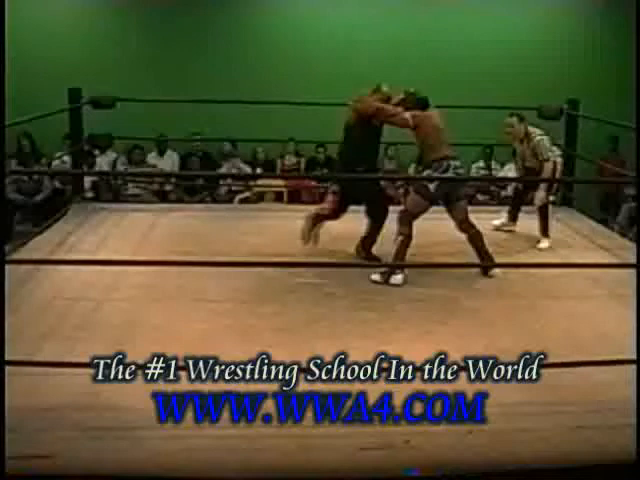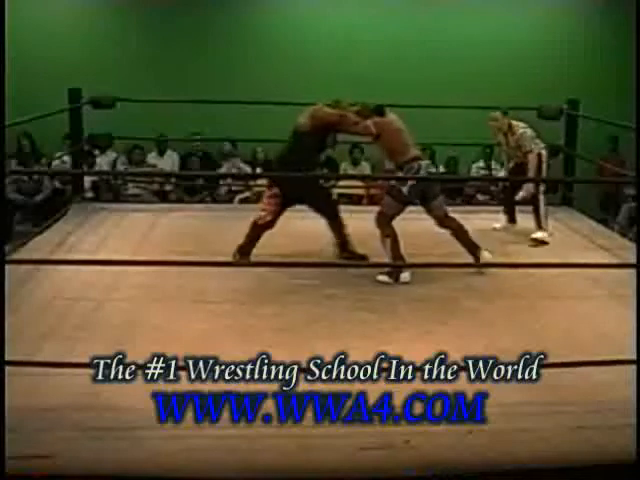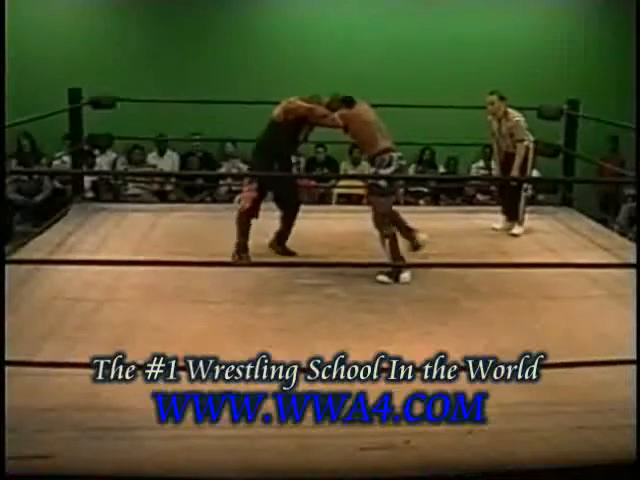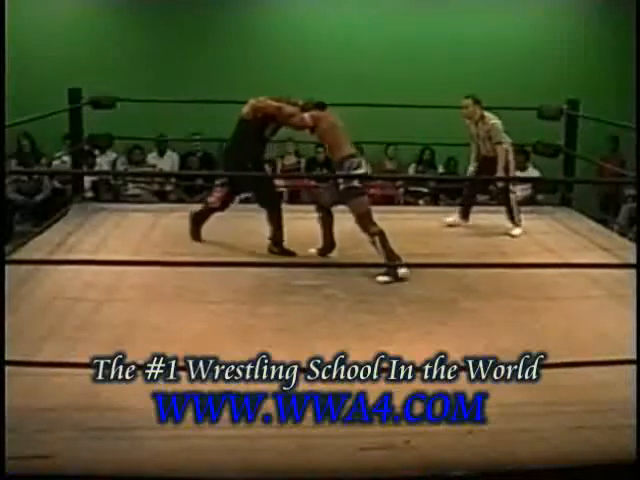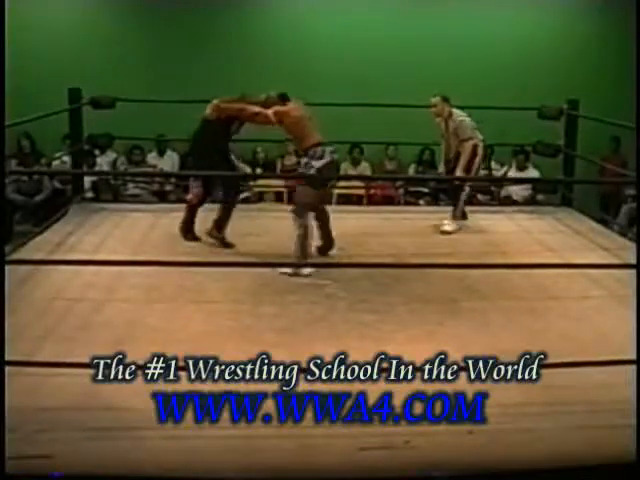
dt=0.4s
person 1, frame 1
left shoulder: (417, 116)
right shoulder: (432, 112)
left elbow: (386, 116)
left wrist: (373, 107)
left hip: (438, 171)
right hip: (455, 170)
left knee: (406, 218)
right knee: (464, 222)
left ankle: (396, 271)
right ankle: (488, 264)
person 1, frame 2
left shoulder: (377, 123)
right shoulder: (388, 115)
left hip: (410, 173)
right hip: (424, 168)
left knee: (383, 220)
right knee: (444, 218)
left ankle: (400, 270)
right ankle: (479, 253)
person 1, frame 3
left shoulder: (346, 115)
right shoulder: (362, 106)
left hip: (383, 164)
right hip: (393, 159)
left knee: (381, 219)
right knee: (379, 206)
left ankle: (400, 270)
right ankle: (413, 235)
person 1, frame 4
left shoulder: (316, 116)
right shoulder: (327, 116)
left hip: (350, 169)
right hip: (347, 168)
left knee: (365, 222)
right knee: (322, 202)
left ankle: (396, 265)
right ankle: (327, 247)
person 1, frame 5
left shoulder: (283, 111)
right shoulder: (294, 104)
left elbow: (257, 115)
left hip: (316, 158)
right hip: (324, 156)
left knee: (300, 210)
right knee: (317, 205)
left ankle: (302, 262)
right ankle: (327, 244)
person 2, frame 1
right shoulder: (358, 107)
left hip: (367, 172)
right hip: (347, 170)
left knee: (380, 210)
right knee: (332, 210)
left ankle: (364, 249)
right ankle: (315, 220)
person 2, frame 2
left shoulder: (332, 124)
right shoulder: (315, 114)
right elbow: (342, 117)
right wrist: (362, 124)
left hip: (305, 175)
right hip: (284, 173)
left knee: (329, 207)
right knee: (268, 216)
left ankle: (344, 249)
right ankle: (243, 251)
person 2, frame 3
left shoulder: (311, 117)
right shoulder: (289, 107)
right elbow: (313, 110)
left hip: (282, 163)
right hip: (262, 160)
left knee: (292, 204)
right knee: (250, 204)
left ankle: (278, 243)
right ankle: (241, 249)
person 2, frame 4
left shoulder: (278, 117)
right shoulder: (255, 107)
left elbow: (298, 122)
right elbow: (283, 110)
left hip: (254, 163)
right hip: (236, 161)
left knee: (273, 201)
right knee: (221, 199)
left ankle: (276, 244)
right ankle: (196, 220)
person 2, frame 5
left shoulder: (241, 112)
right shoulder: (217, 108)
left elbow: (259, 116)
right elbow: (242, 109)
left hip: (220, 154)
right hip: (201, 155)
left knee: (233, 188)
right knee: (199, 194)
left ankle: (217, 230)
right ankle: (186, 227)
person 3, frame 1
left shoulder: (538, 139)
right shoulder: (514, 137)
left elbow: (548, 164)
right elbow: (520, 157)
left wrist: (542, 188)
right wrist: (521, 176)
left hip: (552, 164)
right hip: (532, 166)
left knee: (542, 200)
right knee: (518, 192)
left ankle: (545, 237)
right ankle: (509, 221)
person 3, frame 2
left shoulder: (522, 132)
right shoulder: (497, 131)
left elbow: (532, 156)
right elbow: (505, 150)
left wrist: (530, 181)
right wrist: (508, 166)
left hip: (537, 158)
right hip: (519, 160)
left knee: (535, 193)
right knee: (507, 188)
left ankle: (542, 232)
right ankle: (510, 221)
person 3, frame 3
left shoulder: (516, 120)
right shoulder: (491, 119)
left elbow: (522, 146)
left wrist: (516, 169)
right wrist: (497, 162)
left hip: (524, 152)
right hip: (508, 153)
left knee: (517, 188)
right knee: (502, 187)
left ankle: (519, 224)
right ankle: (510, 221)
person 3, frame 4
left shoulder: (492, 123)
right shoulder: (471, 122)
left elbow: (502, 148)
left wrist: (500, 171)
right wrist: (473, 165)
left hip: (502, 155)
right hip: (485, 156)
left knee: (505, 190)
right knee: (471, 185)
left ankle: (517, 225)
right ankle: (462, 217)
person 3, frame 5
left shoulder: (460, 120)
right shoulder: (441, 120)
left elbow: (468, 145)
right elbow: (445, 142)
left wrist: (461, 168)
right wrist: (444, 164)
left hip: (474, 149)
right hip: (459, 151)
left knee: (462, 184)
right knee: (453, 184)
left ankle: (454, 221)
right ankle: (460, 216)
